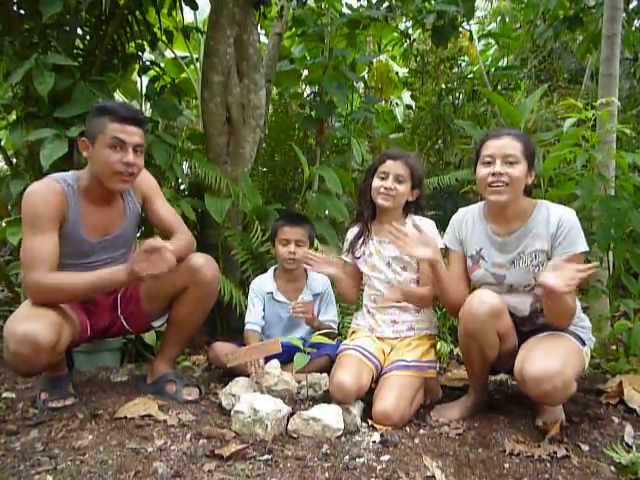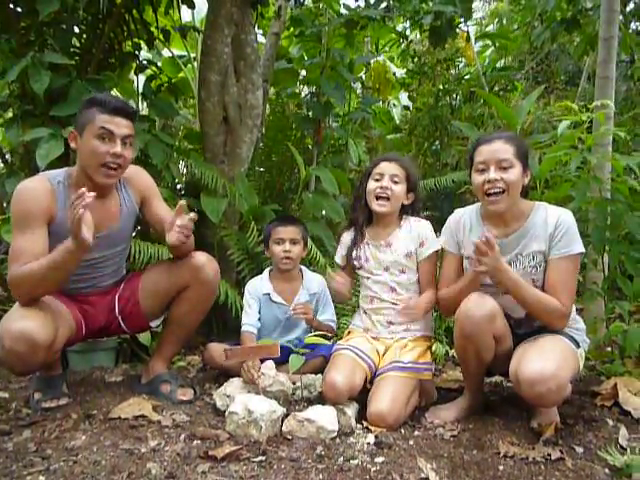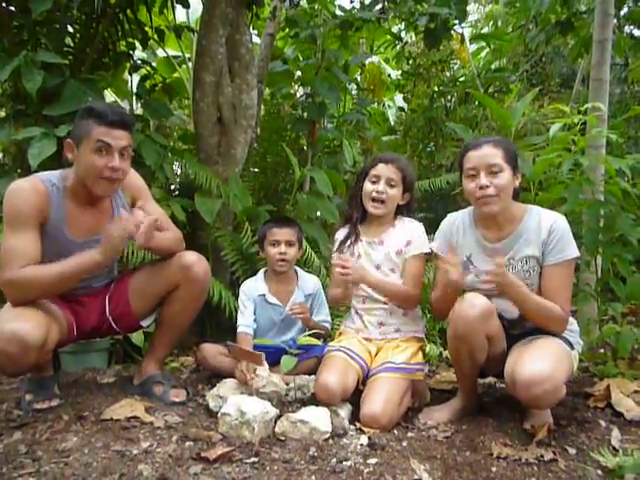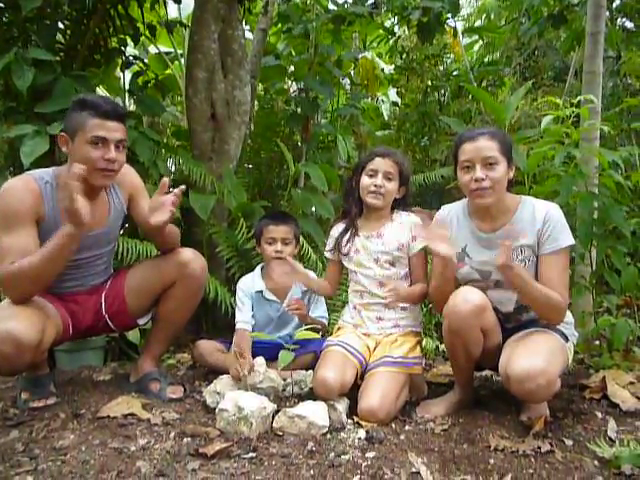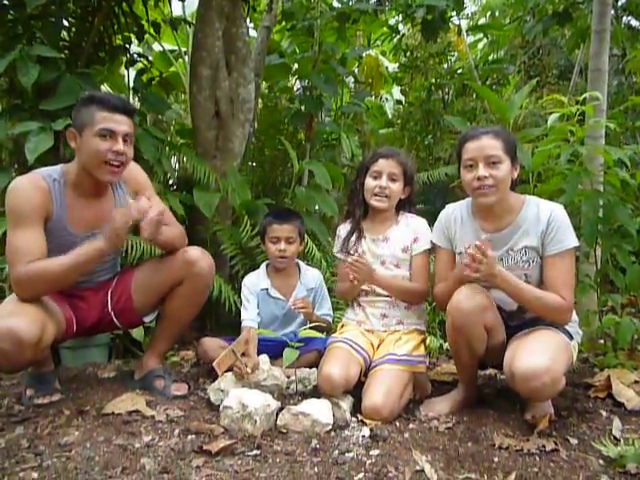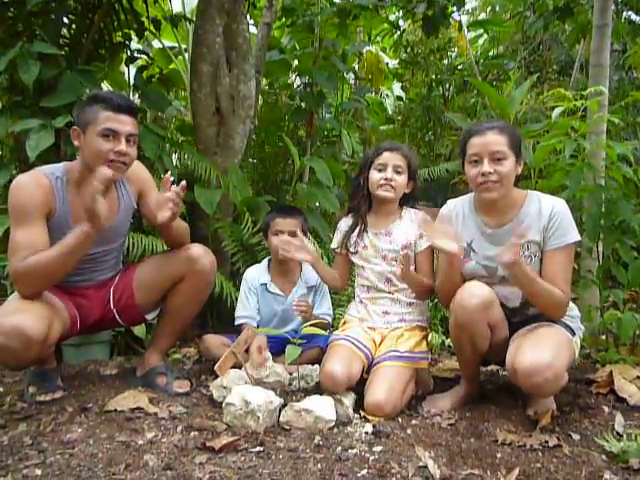
dt=0.3s
person 1, frame 1
left shoulder: (140, 183)
right shoulder: (46, 195)
left elbow: (185, 238)
right elbow: (37, 287)
left wrist: (169, 253)
right wrist: (126, 272)
left hip: (124, 300)
right hip: (67, 305)
left knee: (203, 269)
right knee: (25, 343)
left ankle: (161, 369)
right ankle: (57, 370)
person 1, frame 2
left shoulder: (136, 180)
right shoulder: (36, 192)
left elbow: (186, 244)
left wrist: (178, 238)
right wrist: (75, 247)
left hip: (118, 298)
right hip: (60, 303)
left knee: (204, 269)
left ankle: (157, 369)
right ankle: (50, 370)
person 1, frame 3
left shoulder: (128, 182)
right shoulder: (28, 193)
left elbow: (175, 242)
left wrist: (150, 239)
right wrist: (99, 255)
left hip: (109, 298)
right hip: (51, 304)
left knee: (194, 267)
left ankle: (149, 369)
right ankle: (42, 372)
person 1, frame 4
left shoulder: (124, 178)
left elbow: (171, 245)
left wrist: (159, 226)
right wrist: (72, 230)
left hip: (105, 296)
right hip: (47, 302)
left knee: (191, 264)
left ankle: (146, 367)
right ankle: (37, 370)
person 1, frame 5
left shoulder: (130, 176)
right shoulder: (31, 189)
left elbow: (179, 241)
left wrist: (157, 234)
right wrist: (104, 243)
left hip: (112, 292)
right hip: (52, 299)
left knee: (198, 263)
left ankle: (150, 364)
right ankle: (42, 367)
person 1, frame 6
left shoulder: (134, 175)
right shoulder: (33, 187)
left elbow: (181, 242)
left wrist: (167, 222)
right wrist: (88, 228)
left hip: (114, 290)
right hip: (57, 297)
left knee: (200, 260)
left ankle: (152, 361)
right ankle: (45, 364)
person 2, frame 1
left shoulder: (560, 221)
right shoulder: (463, 221)
left elbow: (563, 319)
right elbow: (456, 306)
left wrist: (554, 289)
right wrist: (434, 262)
left hip: (554, 330)
right hip: (492, 336)
left knee: (541, 378)
right knee: (481, 304)
left ankle: (550, 397)
right ankle: (476, 394)
person 2, frame 2
left shoulder: (558, 222)
right shoulder: (460, 221)
left elbow: (558, 317)
right elbow: (446, 305)
left wrist: (501, 271)
right wrist: (474, 274)
left hip: (552, 333)
right hip: (489, 338)
left knee: (537, 382)
right knee: (477, 307)
left ankle: (547, 399)
right ankle: (472, 396)
person 2, frame 3
left shoulder: (550, 227)
right shoulder: (452, 226)
left elbow: (557, 322)
right elbow: (440, 310)
left wrist: (509, 284)
right wrist: (449, 284)
left hip: (542, 335)
right hip: (483, 341)
left knee: (532, 383)
right knee: (471, 307)
left ankle: (538, 401)
right ankle: (466, 396)
person 2, frame 4
left shoulder: (545, 216)
right shoulder: (447, 218)
left elbow: (555, 313)
right elbow: (441, 303)
left wrist: (510, 270)
right wrist: (445, 262)
left hip: (539, 327)
right hip: (480, 333)
left knee: (527, 378)
right knee: (467, 302)
left ankle: (537, 392)
right ankle: (462, 391)
person 2, frame 5
left shoulder: (549, 216)
right shoulder: (451, 218)
left elbow: (562, 312)
right elbow: (442, 300)
left wrist: (500, 275)
right wrist: (457, 275)
left hip: (544, 325)
right hip: (481, 330)
left knee: (532, 376)
right knee: (467, 298)
left ankle: (540, 390)
right ankle: (466, 388)
person 2, frame 6
left shoulder: (551, 211)
right shoulder: (453, 212)
left elbow: (558, 308)
right elbow: (447, 299)
left wrist: (516, 268)
right wrist: (448, 257)
left hip: (545, 320)
right hip: (485, 327)
left knee: (534, 372)
right knee: (473, 297)
left ankle: (542, 386)
right ankle: (469, 385)
person 3, frame 1
left shoulder: (423, 229)
right shoulder: (357, 234)
left elbow: (429, 295)
right elbow: (351, 294)
left wrist: (407, 291)
right wrist: (336, 274)
left hip: (412, 333)
right hip: (367, 330)
left knee: (387, 414)
right knee: (343, 390)
left ankle: (421, 382)
right ankle: (379, 377)
person 3, frame 2
left shoulder: (420, 230)
right shoulder: (352, 237)
left elbow: (431, 292)
right elbow: (344, 291)
left wrist: (417, 306)
right wrist: (339, 287)
left hip: (409, 335)
right hip: (365, 330)
left knee: (382, 416)
right knee: (335, 389)
left ankle: (417, 384)
right ankle: (377, 379)
person 3, frame 3
left shoulder: (411, 231)
right shoulder: (346, 235)
left elbow: (412, 296)
right elbow: (335, 296)
left wrist: (365, 277)
right wrist: (344, 284)
left hip: (401, 336)
right hip: (356, 331)
left knee: (375, 417)
right knee: (328, 390)
left ankle: (410, 385)
right ankle: (371, 380)
person 3, frame 4
left shoulder: (410, 225)
right shoulder: (342, 231)
left elbow: (422, 288)
right elbow: (330, 287)
left wrist: (405, 294)
right wrist: (302, 277)
left hip: (399, 330)
right hip: (354, 326)
left knee: (373, 411)
right knee: (326, 385)
left ankle: (405, 378)
right ankle: (371, 374)
person 3, frame 5
left shoulder: (415, 227)
right shoulder: (348, 230)
left elbow: (421, 292)
right elbow: (345, 295)
left wrist: (376, 279)
right wrist: (349, 283)
left hip: (403, 329)
right hip: (358, 324)
left knee: (377, 409)
right knee: (331, 381)
left ankle: (411, 377)
right ankle: (379, 372)
person 3, frame 6
left shoulder: (417, 223)
right shoulder: (350, 225)
left elbow: (427, 290)
right elbow: (340, 281)
left wrist: (410, 277)
right wrist: (313, 259)
left hip: (405, 325)
right hip: (360, 320)
left knee: (378, 405)
right knee: (333, 378)
left ankle: (410, 374)
right ankle: (374, 368)
person 4, frame 1
left shoulder: (321, 283)
right shoulder: (260, 285)
left elbow: (331, 334)
right elbow: (252, 327)
left wrist: (313, 322)
left hip: (307, 352)
left knee: (337, 350)
right knee: (217, 350)
person 4, frame 2
left shoulder: (317, 283)
right shoulder: (255, 286)
left elbow: (330, 332)
right elbow: (249, 329)
left wrist: (313, 323)
right wrist: (251, 359)
left hip: (303, 353)
left knee: (332, 350)
right knee: (212, 352)
person 4, frame 3
left shoulder: (311, 284)
right shoulder: (250, 287)
left elbow: (325, 332)
right elbow: (244, 331)
left wrist: (309, 322)
right wrist: (247, 361)
left hip: (296, 354)
right hip: (259, 354)
right knee: (205, 352)
person 4, frame 4
right shoulder: (247, 283)
left elbow: (321, 328)
right elbow: (243, 327)
left wrist: (306, 319)
right wrist: (245, 358)
left hip: (294, 349)
right hip: (256, 349)
left knee: (324, 346)
right knee: (201, 349)
person 4, frame 5
left shoulder: (313, 278)
right shoulder: (252, 281)
left elbow: (326, 326)
right elbow: (249, 326)
left wrist: (311, 317)
right wrist: (251, 357)
left hip: (298, 347)
right hip: (261, 346)
left knee: (327, 345)
right knee: (206, 346)
person 4, frame 6
left shoulder: (314, 275)
right shoulder: (253, 276)
left elbow: (326, 325)
right elbow: (247, 322)
left wrist: (310, 318)
right wrist: (256, 338)
left hip: (299, 344)
right hip: (262, 342)
left knee: (329, 342)
right knee: (208, 343)
